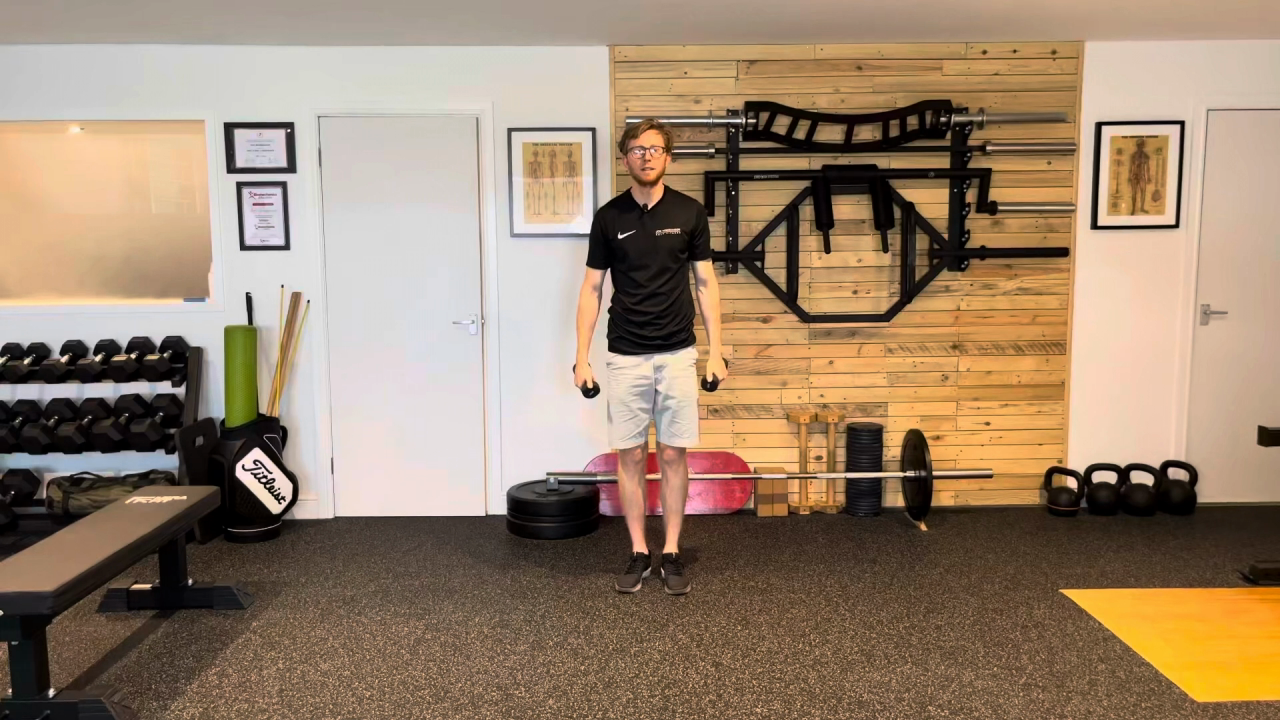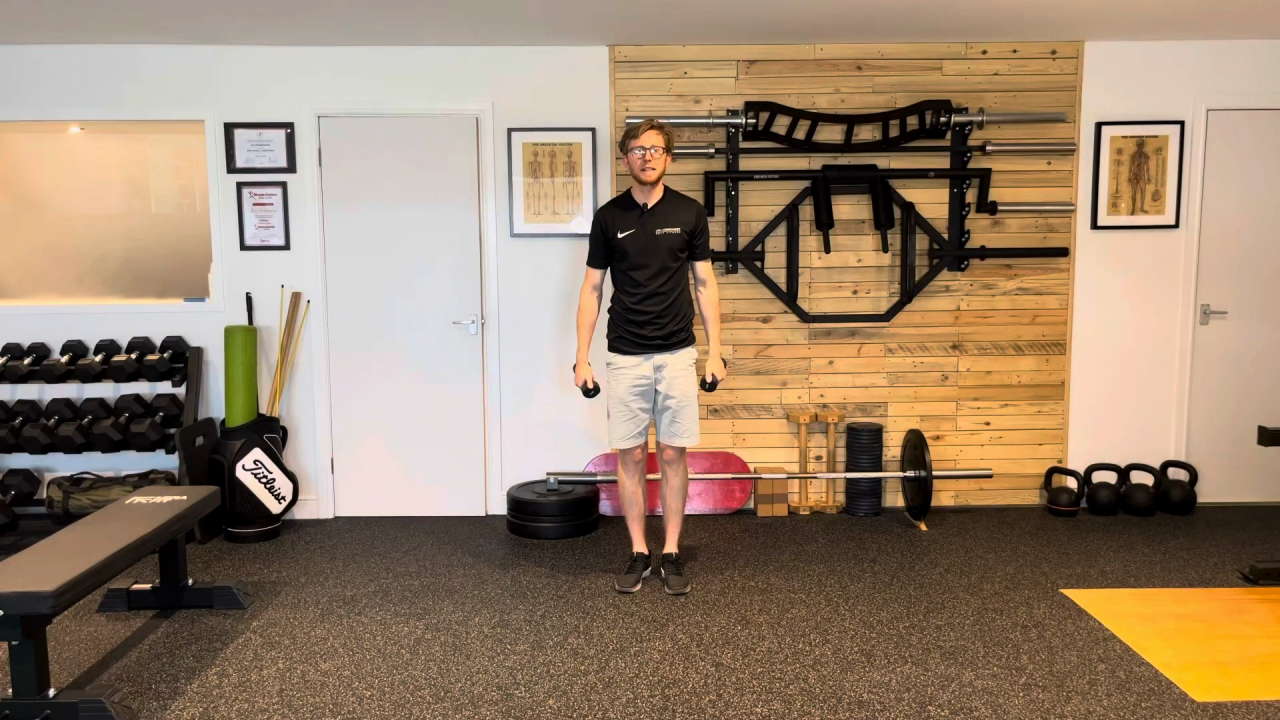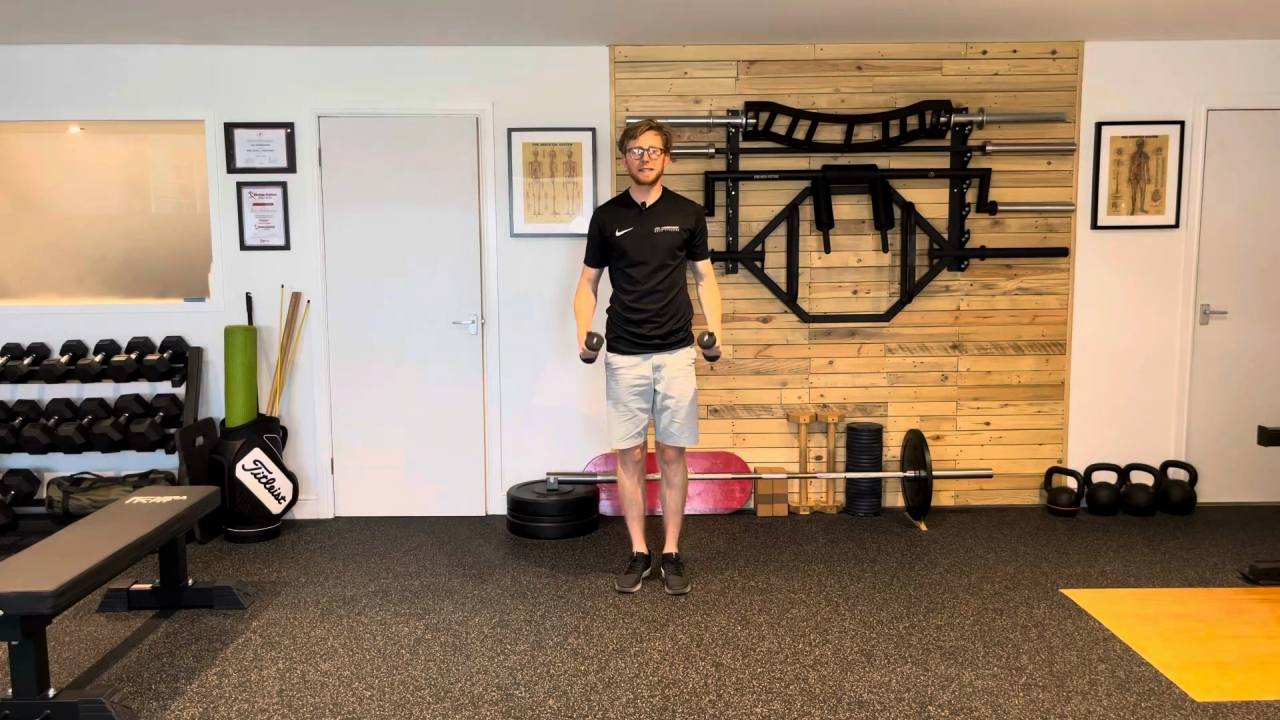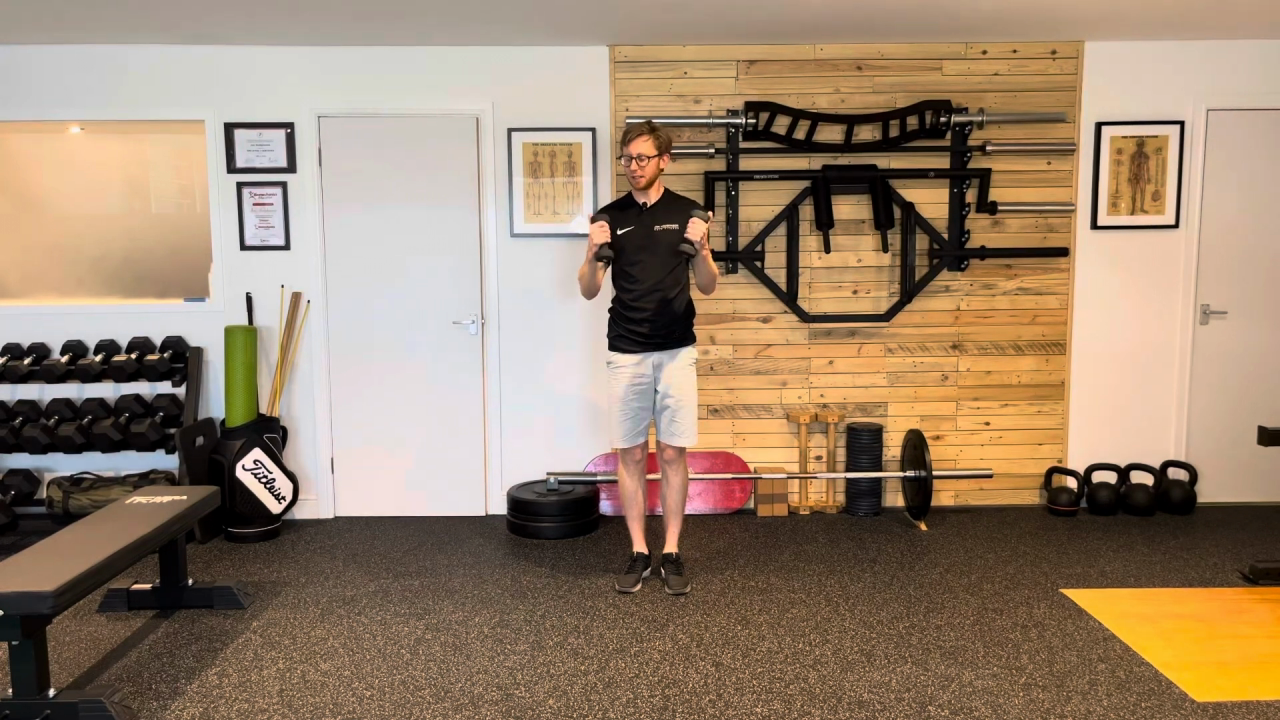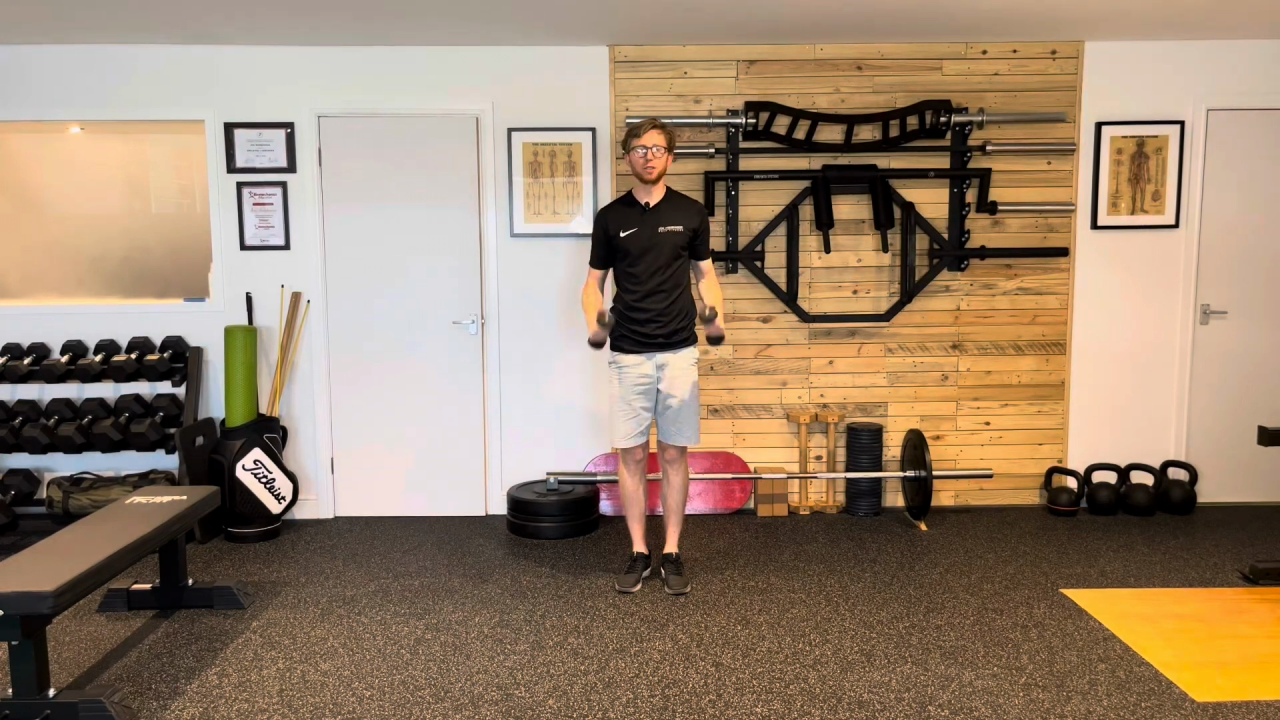
dt=0.7s
person 1, frame 1
left shoulder: (689, 212)
right shoulder: (608, 217)
left elbow: (705, 283)
right elbow: (592, 289)
left wrist: (716, 351)
right wrist: (581, 357)
left hip: (677, 354)
right hip: (625, 357)
left knee: (673, 454)
right knee: (630, 455)
left ankle: (671, 553)
right ankle: (638, 553)
person 1, frame 2
left shoulder: (689, 212)
right shoulder: (608, 216)
left elbow: (705, 283)
right elbow: (592, 288)
left wrist: (715, 351)
right wrist: (581, 355)
left hip: (677, 354)
right hip: (625, 356)
left knee: (673, 454)
right knee: (630, 455)
left ankle: (671, 553)
right ankle: (638, 552)
person 1, frame 3
left shoulder: (688, 213)
right shoulder: (606, 216)
left elbow: (704, 277)
right elbow: (588, 283)
left wrist: (715, 326)
right wrist: (582, 329)
left hip: (676, 353)
right hip: (624, 356)
left knee: (672, 454)
right knee: (629, 455)
left ankle: (671, 553)
right ankle: (638, 552)
person 1, frame 4
left shoulder: (687, 210)
right shoulder: (611, 215)
left elbow: (708, 285)
right elbow: (588, 290)
left wrist: (701, 247)
right wrist: (594, 251)
left hip: (676, 351)
right hip: (626, 353)
left knee: (673, 453)
right knee: (631, 454)
left ankle: (672, 552)
right ankle: (639, 552)
person 1, frame 5
left shoulder: (691, 212)
right shoulder: (610, 216)
left elbow: (705, 274)
right elbow: (594, 282)
left wrist: (714, 314)
right wrist: (592, 320)
left hip: (679, 352)
right hip: (627, 354)
left knee: (675, 452)
right knee: (631, 454)
left ankle: (671, 553)
right ankle: (638, 552)
